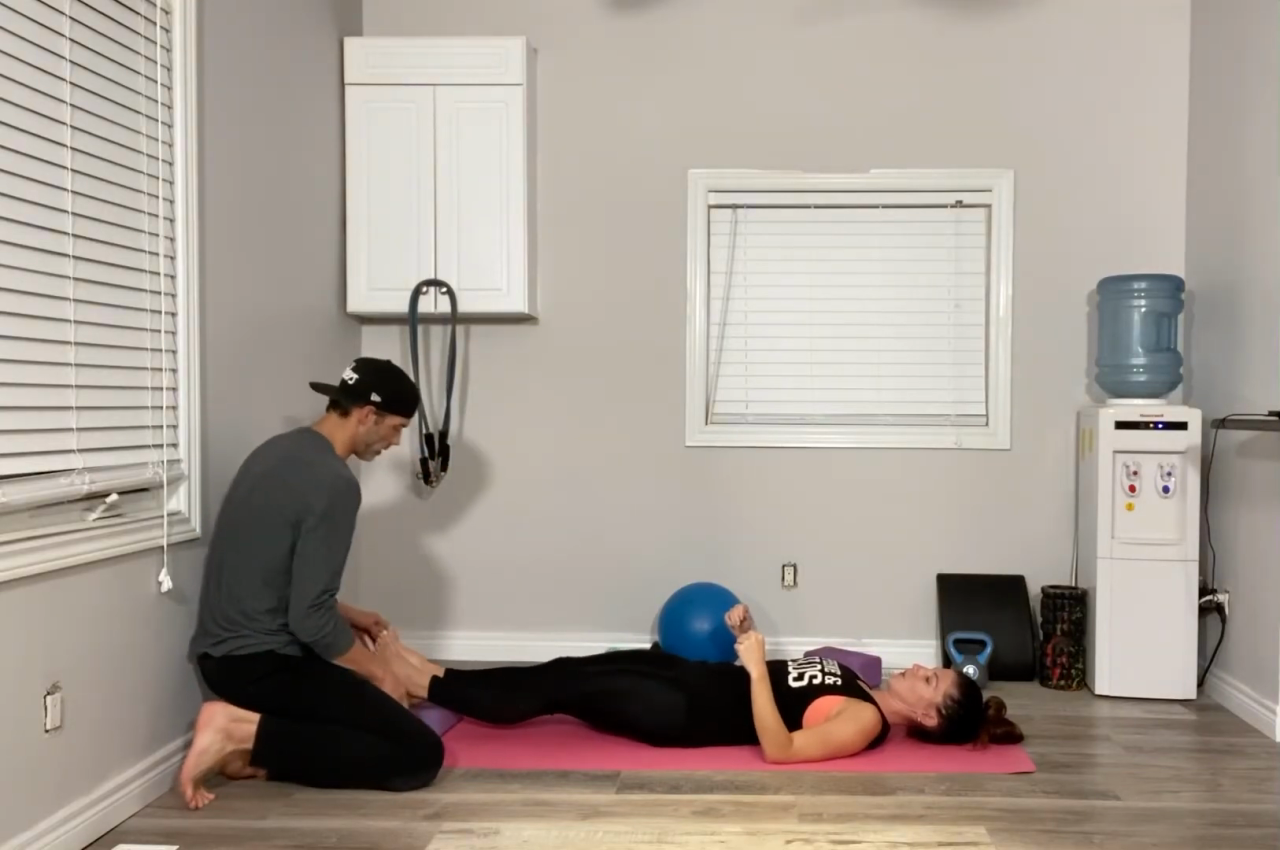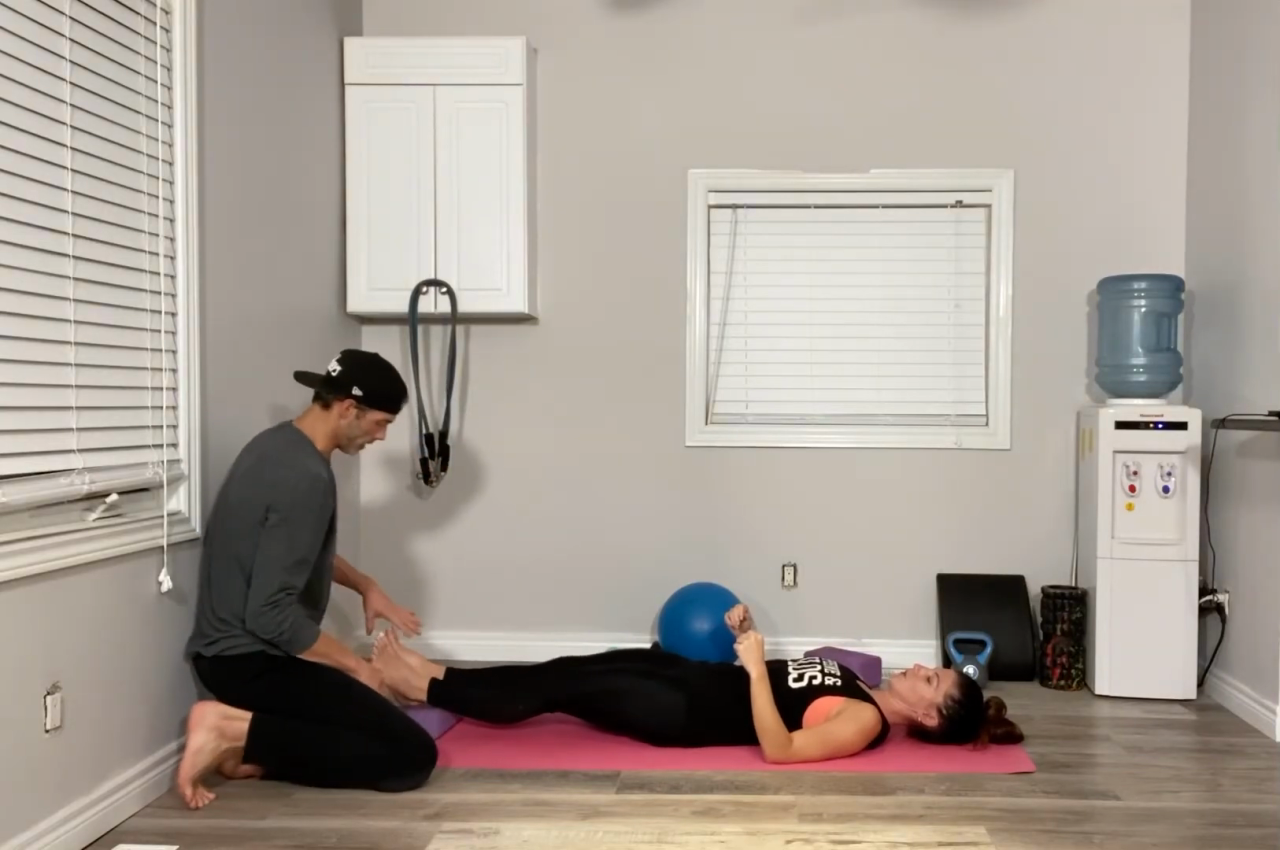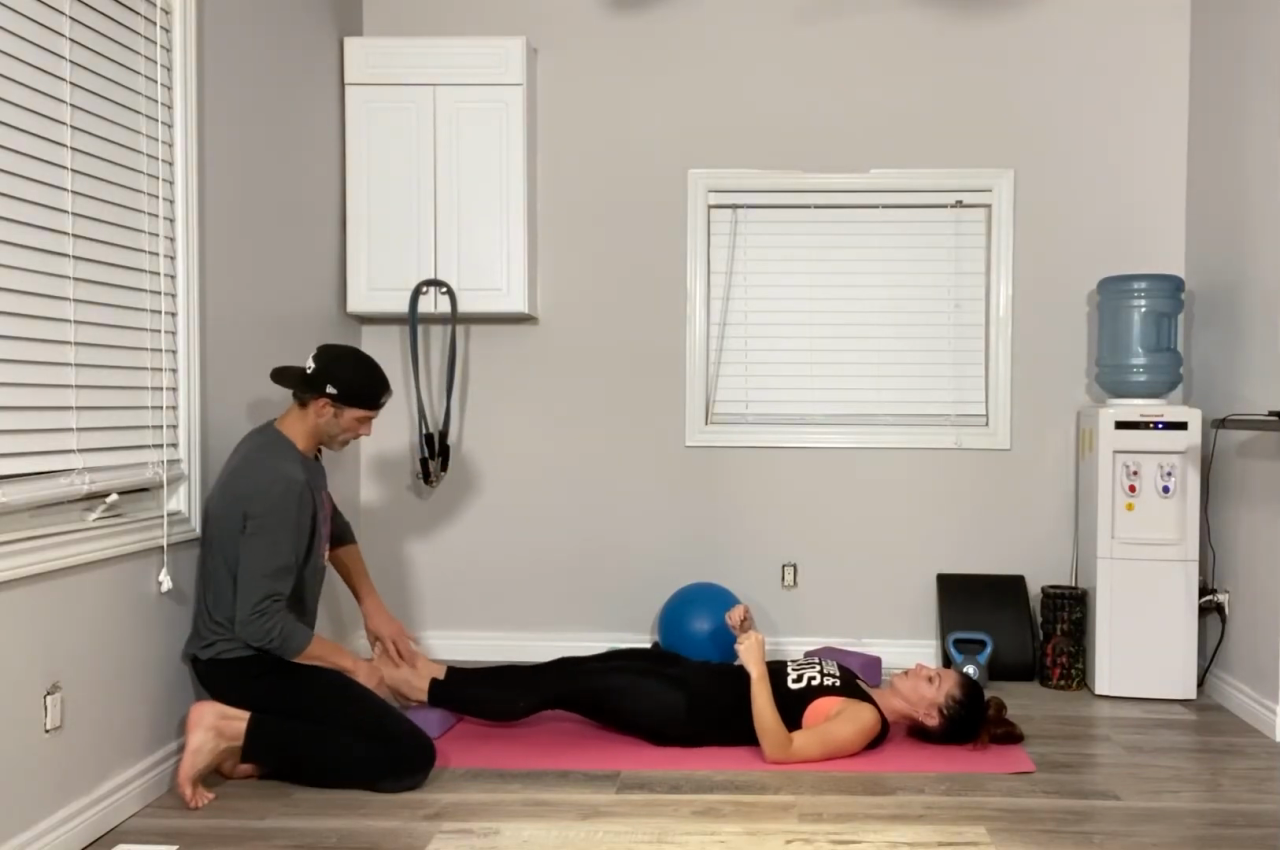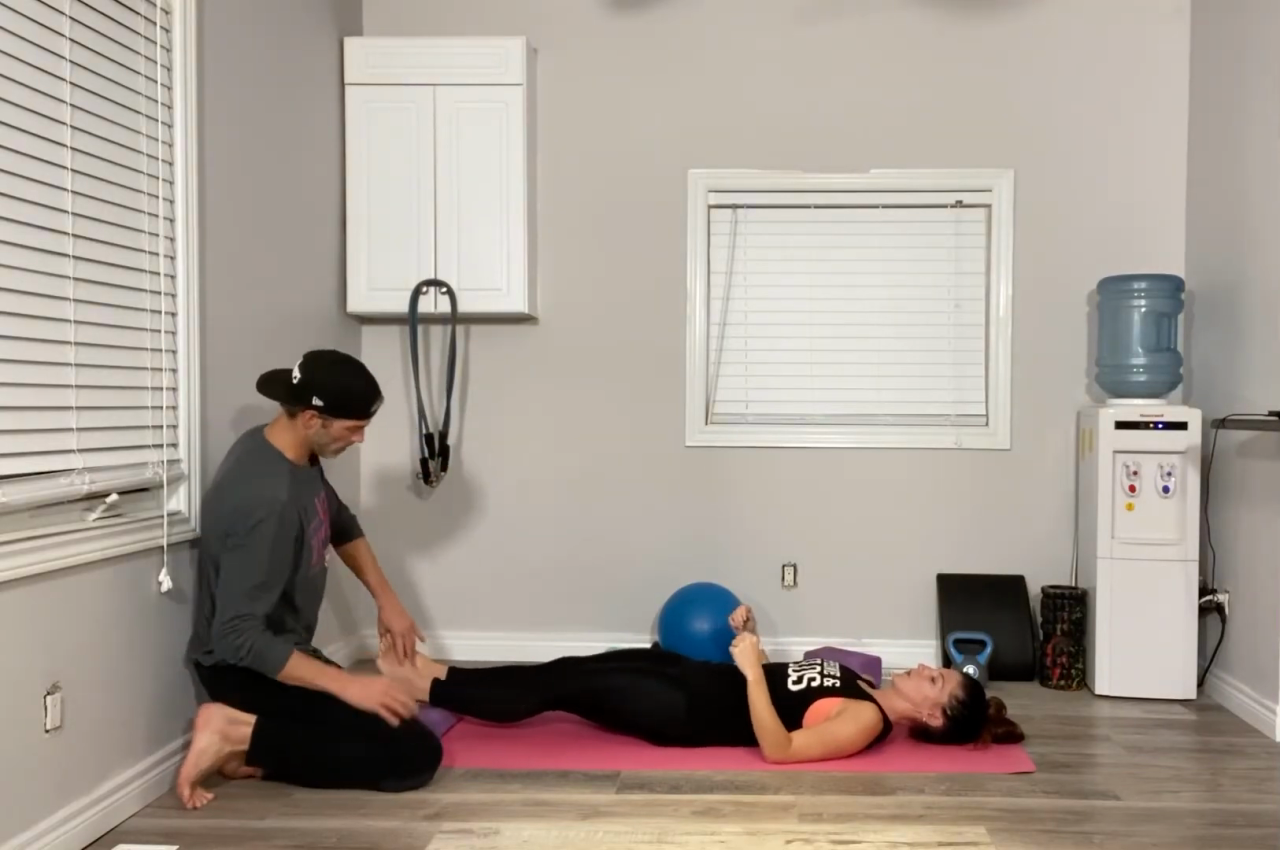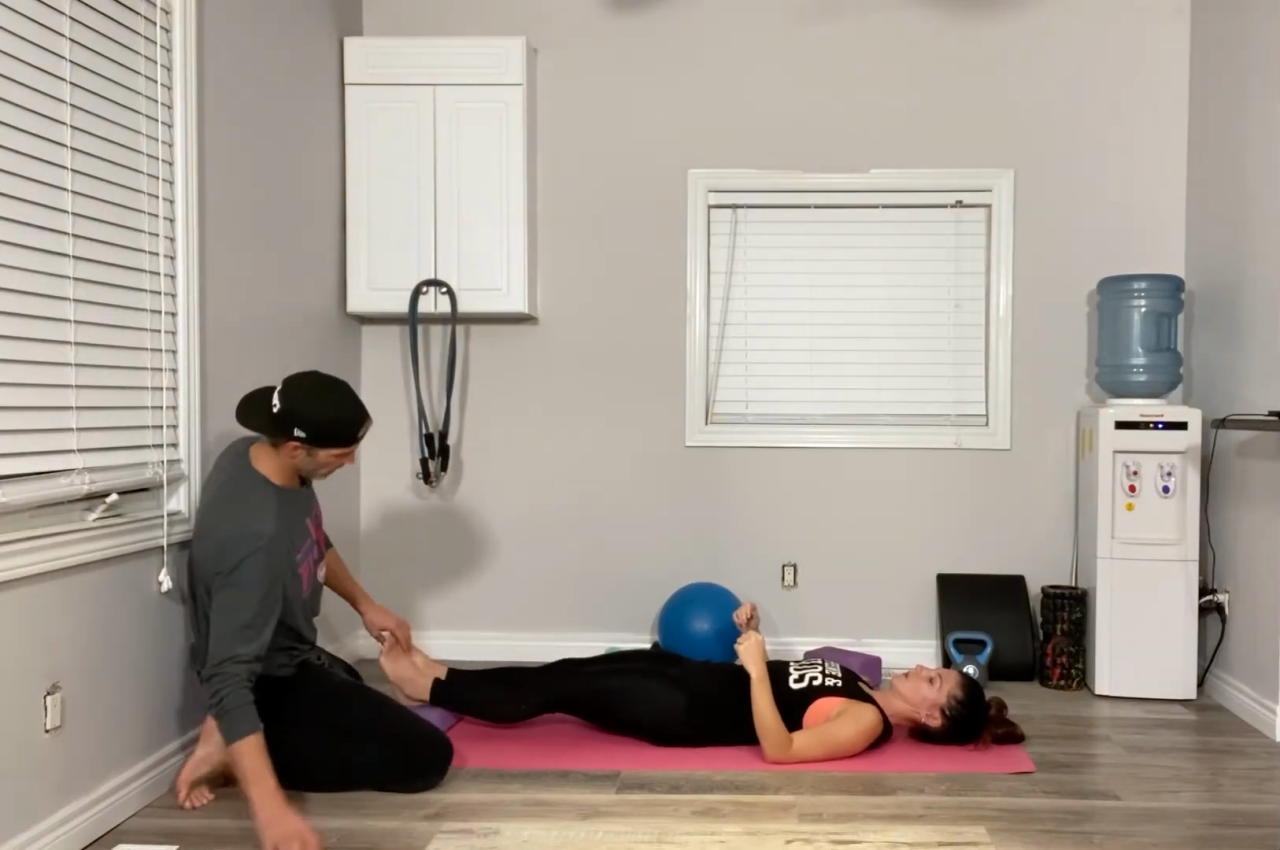
dt=0.3s
person 1, frame 1
left shoulder: (866, 722)
right shoulder: (861, 689)
left elbow: (778, 747)
left wrist: (754, 666)
right wrist: (749, 636)
left hip: (700, 714)
right hip: (705, 678)
left knee: (569, 692)
right knee: (571, 669)
left ankle: (426, 688)
right ankle: (436, 676)
person 1, frame 2
left shoulder: (865, 723)
right shoulder: (863, 690)
left elbow: (778, 747)
left wrist: (754, 666)
right wrist: (749, 637)
left hip: (699, 714)
right hip: (705, 678)
left knee: (568, 693)
right knee: (572, 668)
left ankle: (427, 689)
right ankle: (439, 677)
person 1, frame 3
left shoulder: (866, 722)
right shoulder: (862, 689)
left elbow: (778, 748)
left wrist: (754, 667)
right wrist: (749, 637)
left hip: (699, 712)
right hip: (707, 678)
left knee: (569, 687)
right knee: (573, 668)
left ankle: (429, 689)
right ankle: (440, 675)
person 1, frame 4
left shoulder: (866, 722)
right shoulder: (863, 689)
left elbow: (777, 747)
left wrist: (749, 668)
right wrist: (748, 639)
left hip: (698, 714)
right hip: (703, 678)
left knee: (569, 690)
right knee: (574, 668)
left ankle: (427, 690)
right ankle: (441, 675)
person 1, frame 5
left shoulder: (867, 723)
right shoulder: (863, 691)
left elbow: (778, 748)
left wrist: (754, 665)
right wrist: (752, 637)
left hip: (699, 714)
right hip: (705, 677)
left knee: (567, 693)
right knee: (574, 671)
left ankle: (430, 689)
right ankle: (442, 675)
person 2, frame 1
left shoulder: (281, 450)
right shoulder: (333, 484)
right elbow: (311, 618)
left wrist: (349, 616)
right wrist: (379, 672)
left hip: (226, 651)
right hip: (261, 661)
left knee: (373, 723)
right knee: (419, 754)
left ankle: (247, 731)
right ankle: (245, 734)
person 2, frame 2
left shoulder: (279, 444)
right shoulder: (304, 478)
right elbow: (270, 613)
left wrist: (368, 588)
right wrist: (355, 665)
left hip: (232, 650)
right hip: (251, 660)
left knee: (366, 721)
right knee: (412, 755)
left ankle: (246, 737)
right ankle: (236, 731)
person 2, frame 3
left shoulder: (277, 445)
right shoulder: (280, 482)
left elbow: (335, 531)
right elbow: (260, 622)
left wrist: (372, 605)
right wrist: (353, 665)
left hip: (251, 653)
right hip: (247, 662)
left knee: (370, 720)
right knee: (410, 756)
left ankle: (249, 742)
right ankle: (235, 730)
person 2, frame 4
left shoulder: (289, 451)
right shoulder: (266, 498)
left elbow: (342, 524)
right elbow: (238, 637)
left wrist: (385, 599)
right wrist: (346, 685)
left hip: (271, 649)
right hip: (250, 667)
left knee: (371, 715)
right knee: (415, 755)
left ankle: (250, 741)
right ankle: (241, 733)
person 2, frame 5
left shoulder: (256, 456)
right shoulder: (254, 534)
left elbow: (314, 543)
right elbow: (227, 679)
left wrist: (366, 605)
right wrist: (269, 808)
left hip: (281, 656)
right hip: (271, 677)
left knee: (350, 683)
right knee: (428, 757)
left ankle: (255, 752)
right ankle: (239, 747)
